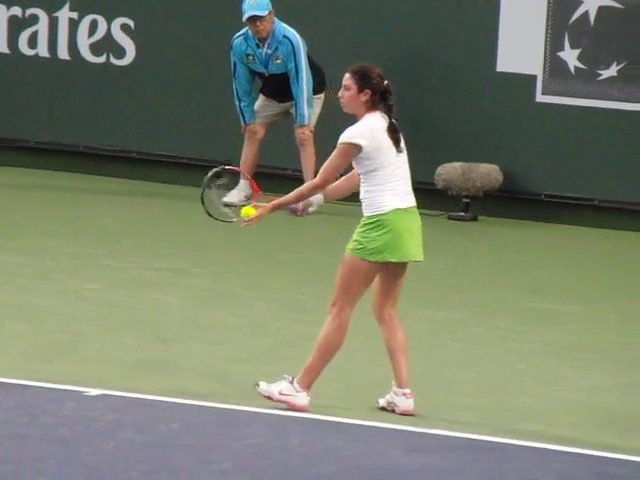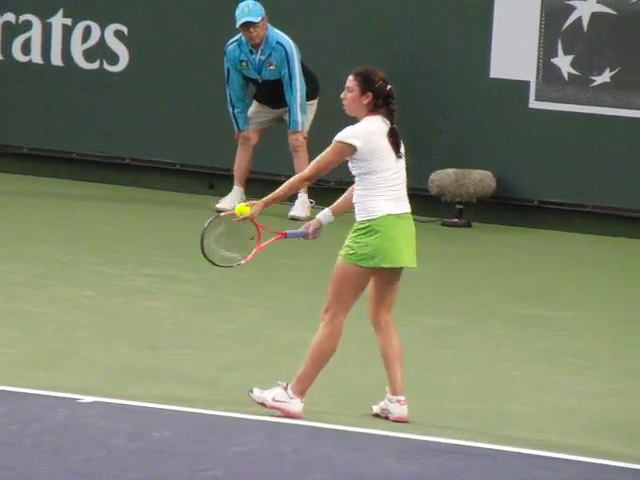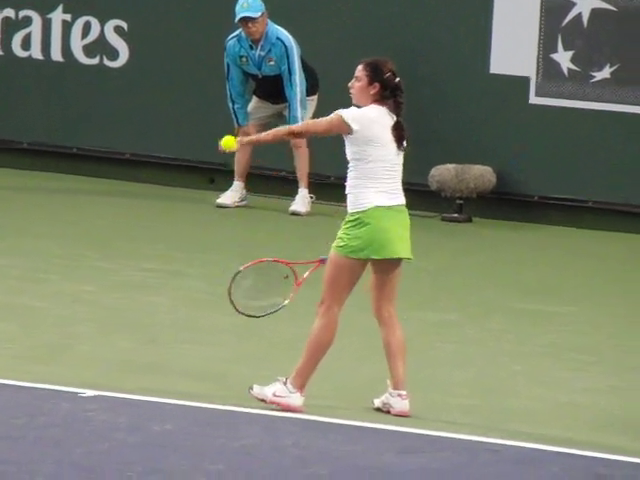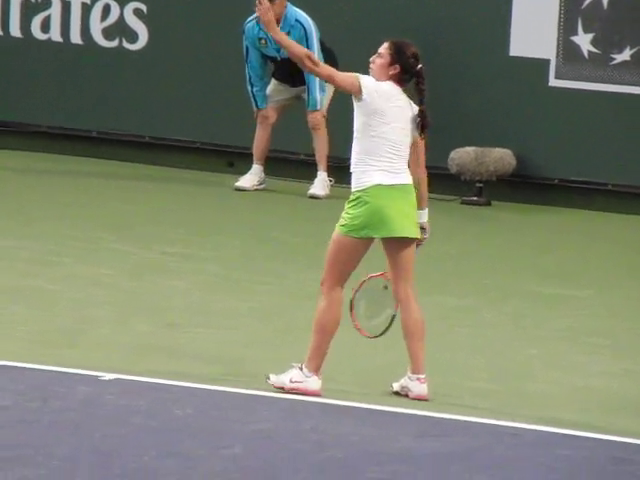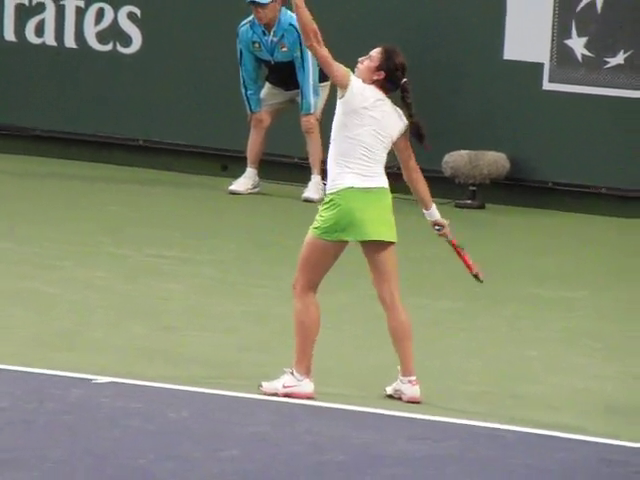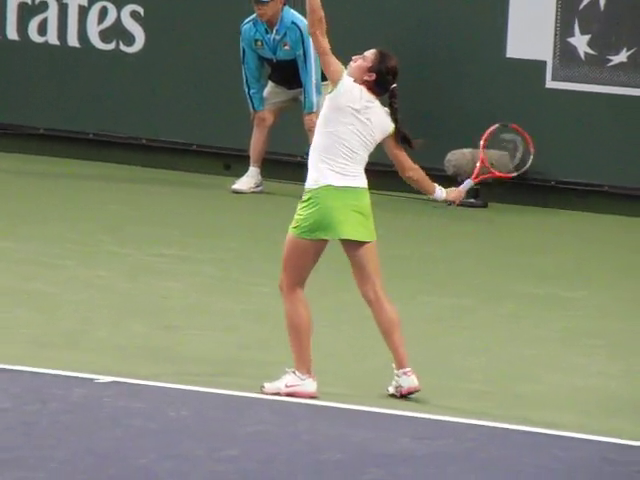
dt=0.5s
person 1, frame 1
left shoulder: (359, 132)
right shoulder: (386, 126)
left elbow: (319, 181)
left wrist: (272, 206)
right wrist: (312, 200)
left hip: (382, 225)
right hip: (406, 222)
left knee: (339, 310)
right knee: (386, 311)
left ankle: (299, 388)
right ankle: (402, 393)
person 1, frame 2
left shoulder: (356, 133)
right shoulder: (387, 131)
left elbow: (308, 174)
left wrist: (263, 203)
right wrist: (324, 217)
left hip: (374, 230)
right hip: (400, 227)
left knee: (333, 315)
right knee: (382, 317)
left ankle: (293, 395)
right ankle: (397, 400)
person 1, frame 3
left shoulder: (357, 117)
right shoulder: (393, 123)
left elbow: (297, 131)
left wrist: (249, 140)
left hip: (368, 220)
right hip: (396, 219)
left knee: (328, 307)
right knee: (385, 311)
left ankle: (293, 389)
right ankle: (398, 395)
person 1, frame 4
left shoulder: (370, 89)
right shoulder: (414, 110)
left elbow: (314, 64)
right elbow: (418, 169)
right wrist: (422, 215)
left hip: (371, 198)
right hip: (403, 198)
left knee: (331, 286)
right knee: (404, 292)
left ankle: (309, 374)
right ankle: (417, 379)
person 1, frame 5
left shoulder: (354, 90)
right shoulder: (397, 118)
left elbow: (315, 43)
right elbow: (412, 172)
right wrist: (433, 213)
left hip: (345, 201)
right hip: (378, 202)
left knee: (304, 288)
right knee: (390, 296)
left ankle: (300, 377)
right ankle: (408, 381)
person 1, frame 6
left shoulder: (344, 88)
right shoulder: (384, 119)
right elbow: (407, 169)
right wrist: (441, 193)
left hip: (323, 198)
right hip: (357, 200)
left knee: (291, 286)
right knee: (374, 292)
left ankle: (302, 376)
right ankle: (405, 373)
person 2, frame 1
left shoulder: (290, 40)
right shoulder: (240, 43)
left elbow: (301, 82)
right elbow: (242, 84)
left wrist: (303, 121)
right wrist: (248, 119)
left hip: (306, 90)
right hip: (271, 93)
left knee: (303, 137)
right knee: (252, 134)
right ankle: (243, 189)
person 2, frame 2
left shoulder: (283, 46)
right shoulder: (233, 49)
left elbow: (295, 88)
right elbow: (235, 90)
left wrist: (296, 128)
right wrist: (241, 125)
left hip: (300, 96)
right hip: (264, 99)
left knee: (296, 143)
right knee: (245, 139)
left ankle: (302, 200)
right ankle: (237, 194)
person 2, frame 3
left shoulder: (283, 42)
right shoulder: (233, 45)
left elbow: (295, 84)
right elbow: (235, 85)
left wrist: (297, 123)
right wrist: (240, 120)
left hip: (300, 91)
right hip: (264, 95)
left knee: (297, 138)
right knee: (245, 133)
left ankle: (303, 194)
right ankle: (238, 189)
person 2, frame 4
left shoulder: (302, 24)
right shoulder: (251, 27)
right elbow: (254, 68)
left wrist: (315, 107)
right wrist: (260, 104)
left hip: (318, 76)
right hip: (283, 77)
left knee: (316, 121)
right knee: (264, 117)
left ankle: (322, 178)
right ankle: (257, 173)
person 2, frame 5
left shoulder: (296, 28)
right shoulder: (246, 30)
left elbow: (307, 70)
right elbow: (248, 72)
left wrist: (309, 110)
right wrist: (254, 107)
left hip: (311, 80)
right hip: (276, 82)
left knee: (309, 124)
right knee: (258, 121)
left ankle: (316, 181)
right ankle: (251, 177)
person 2, frame 6
left shoulder: (298, 26)
right shoulder: (249, 29)
left elbow: (310, 68)
right elbow: (251, 70)
left wrist: (311, 109)
right wrist: (257, 106)
left hip: (312, 79)
right hip: (279, 80)
left knee: (311, 123)
right knee: (261, 120)
right ankle: (253, 175)
